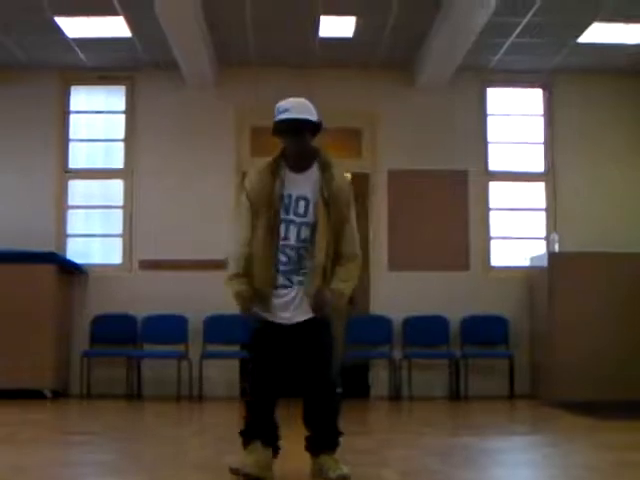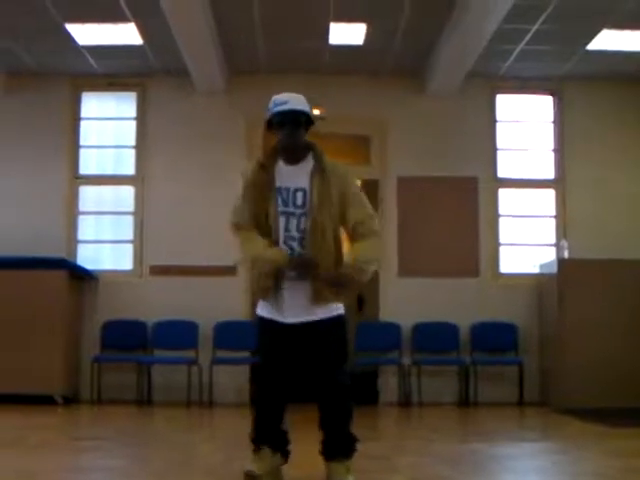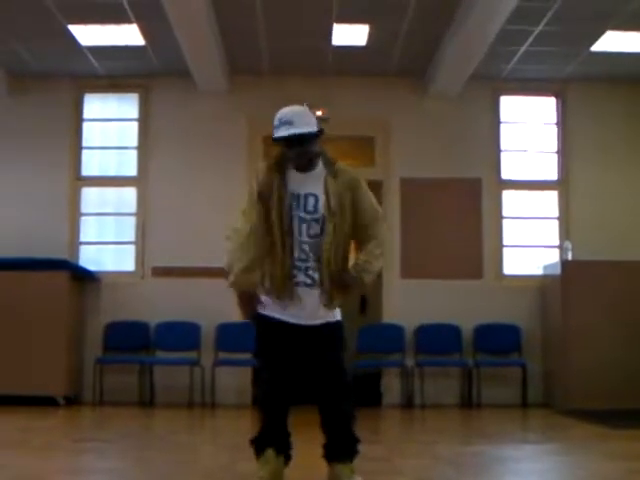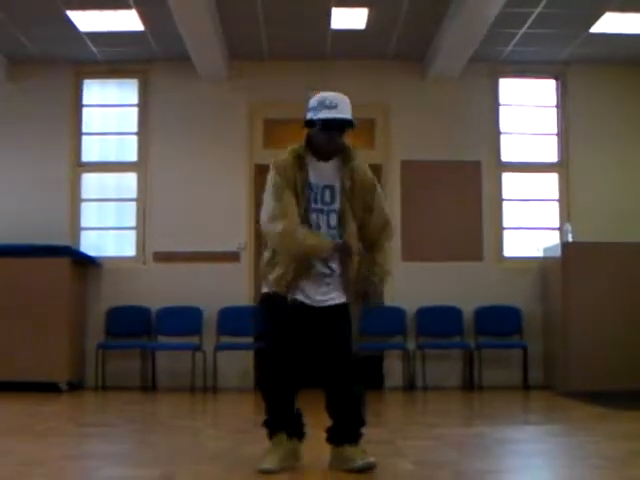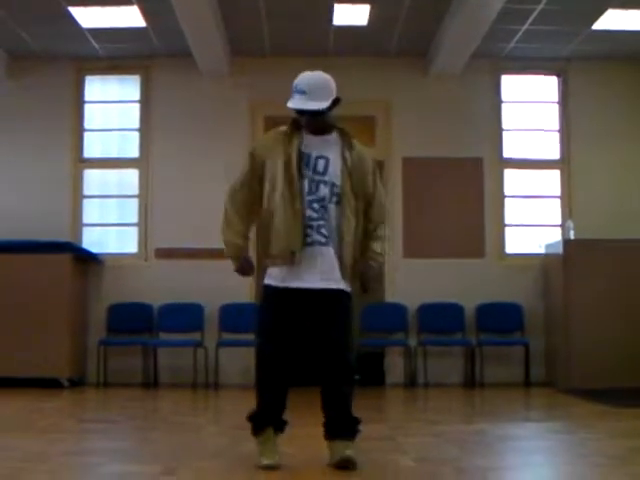
dt=0.4s
person 1, frame 1
left shoulder: (336, 184)
right shoulder: (259, 180)
left elbow: (348, 249)
right elbow: (245, 239)
left wrist: (336, 293)
right wrist: (241, 287)
left hip: (313, 308)
right hip: (267, 307)
left knee: (322, 386)
right knee: (260, 384)
person 1, frame 2
left shoulder: (334, 176)
right shoulder: (258, 177)
left elbow: (367, 228)
right elbow: (244, 231)
left wrist: (356, 272)
right wrist: (278, 258)
left hip: (324, 305)
right hip: (275, 306)
left knee: (334, 388)
right knee: (268, 388)
person 1, frame 3
left shoulder: (344, 181)
right shoulder: (269, 179)
left elbow: (373, 231)
right elbow: (249, 231)
left wrist: (361, 271)
right wrist: (241, 282)
left hip: (324, 310)
right hip: (275, 308)
left knee: (335, 388)
right knee: (274, 390)
person 1, frame 4
left shoulder: (358, 173)
right shoulder: (286, 167)
left elbow: (378, 230)
right elbow: (277, 223)
left wrist: (373, 278)
right wrist: (324, 247)
left hip: (334, 293)
right hip: (285, 289)
left knee: (342, 370)
right knee: (280, 367)
left ankle: (346, 445)
right ankle: (284, 443)
person 1, frame 5
left shoulder: (356, 156)
right shoulder: (274, 145)
left elbow: (373, 213)
right elbow: (242, 196)
left wrist: (370, 259)
right wrist: (236, 246)
left hip: (334, 279)
right hip: (283, 276)
left knee: (337, 361)
right knee: (273, 361)
left ankle: (340, 439)
right ankle: (268, 436)
